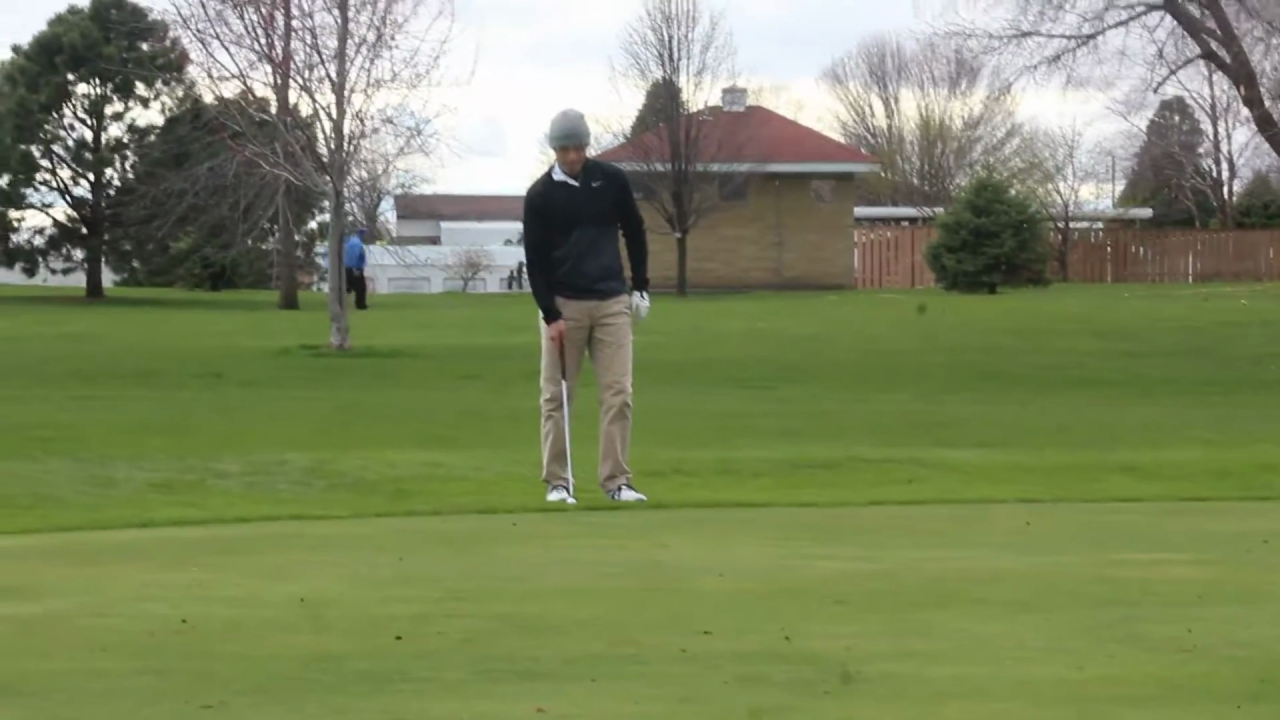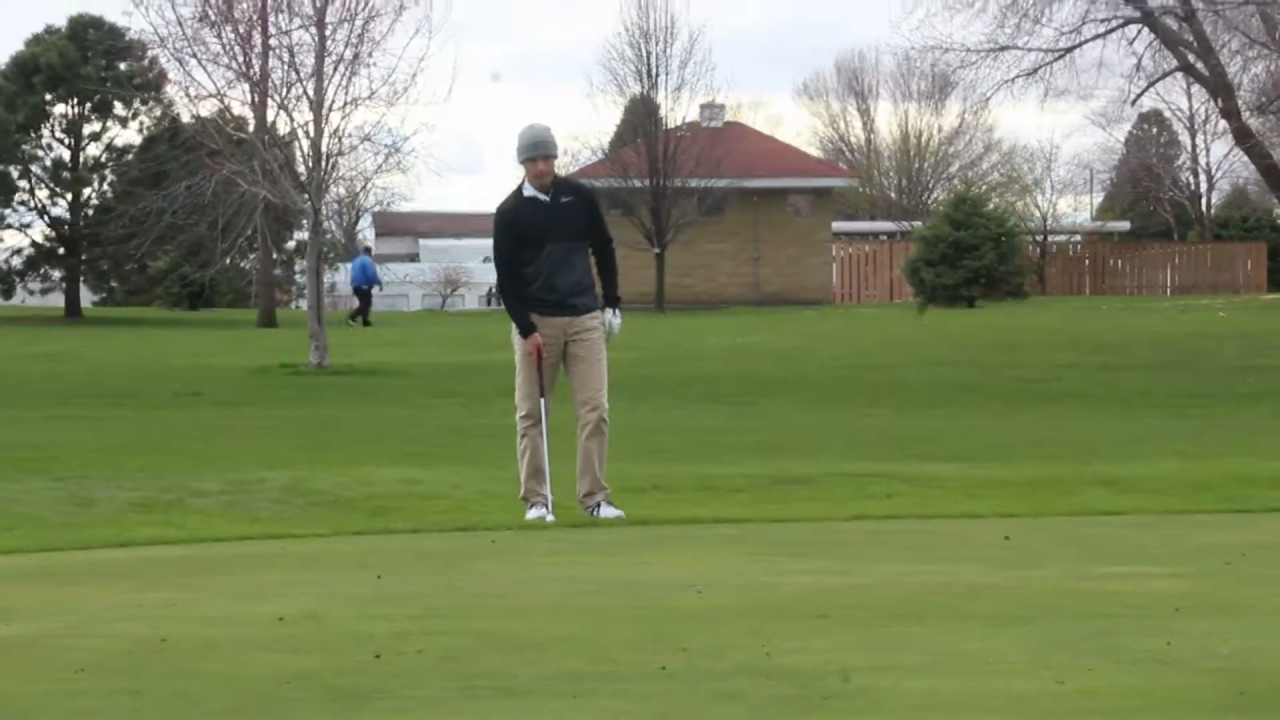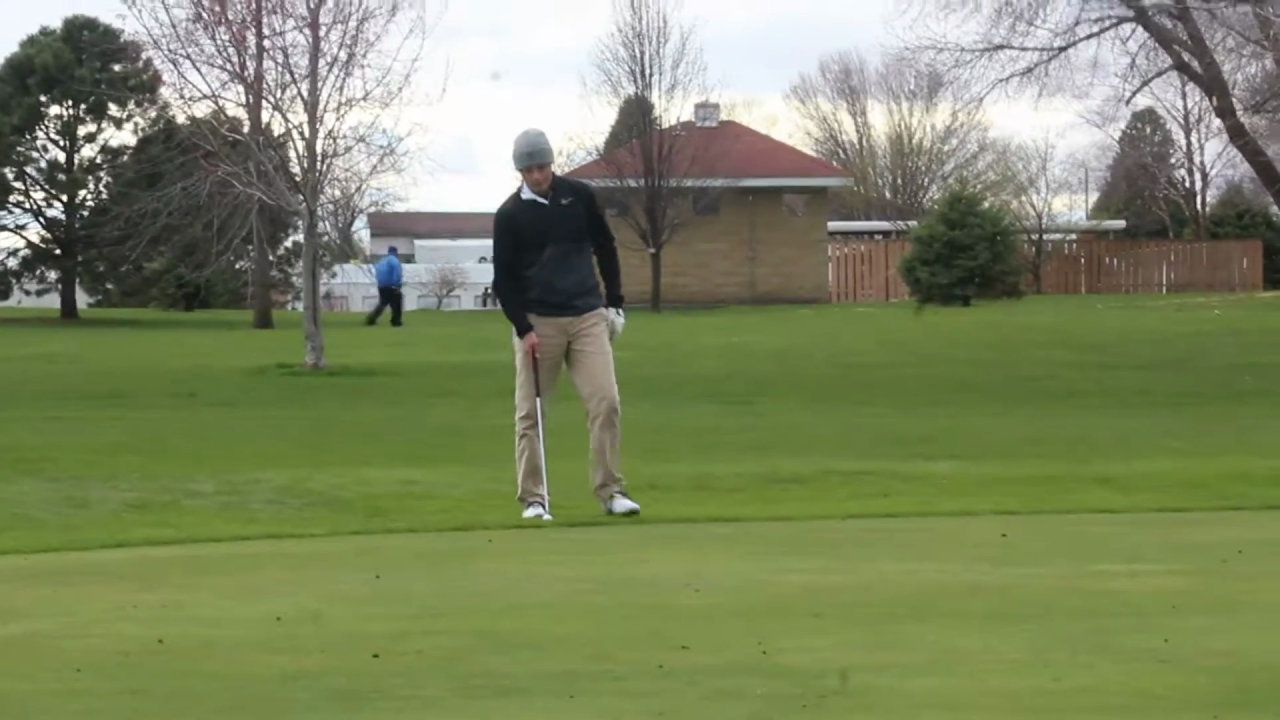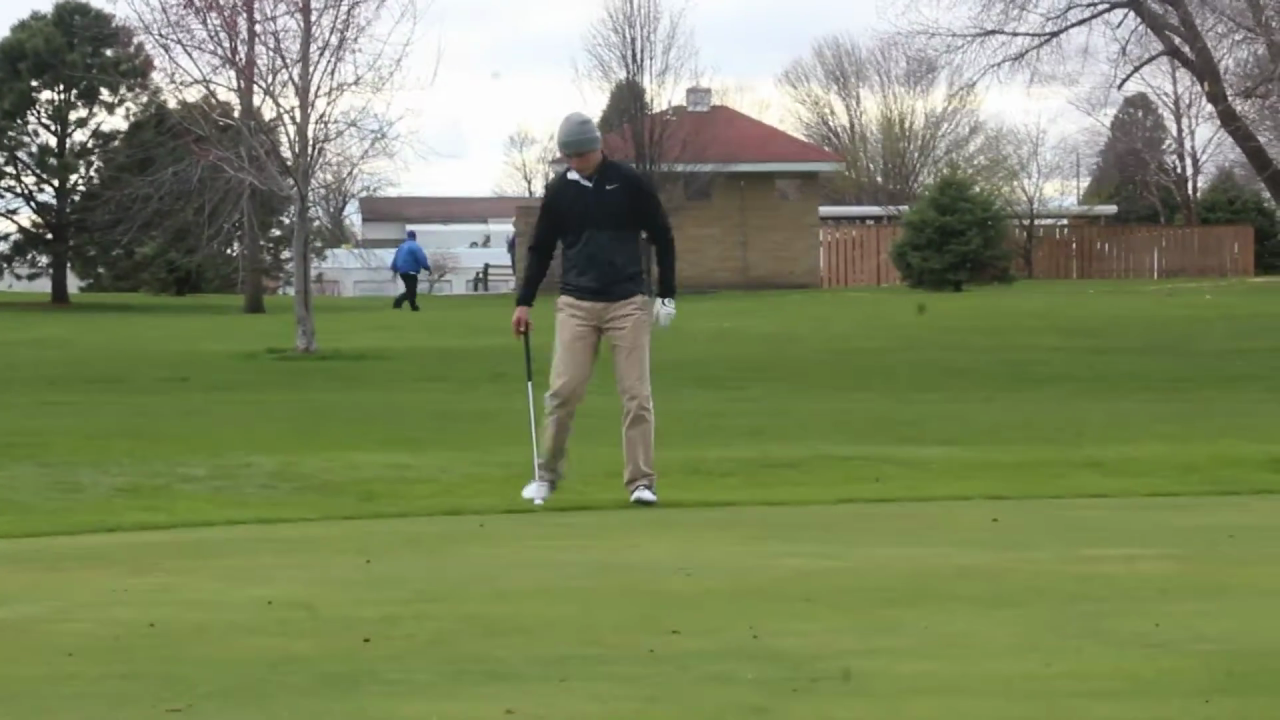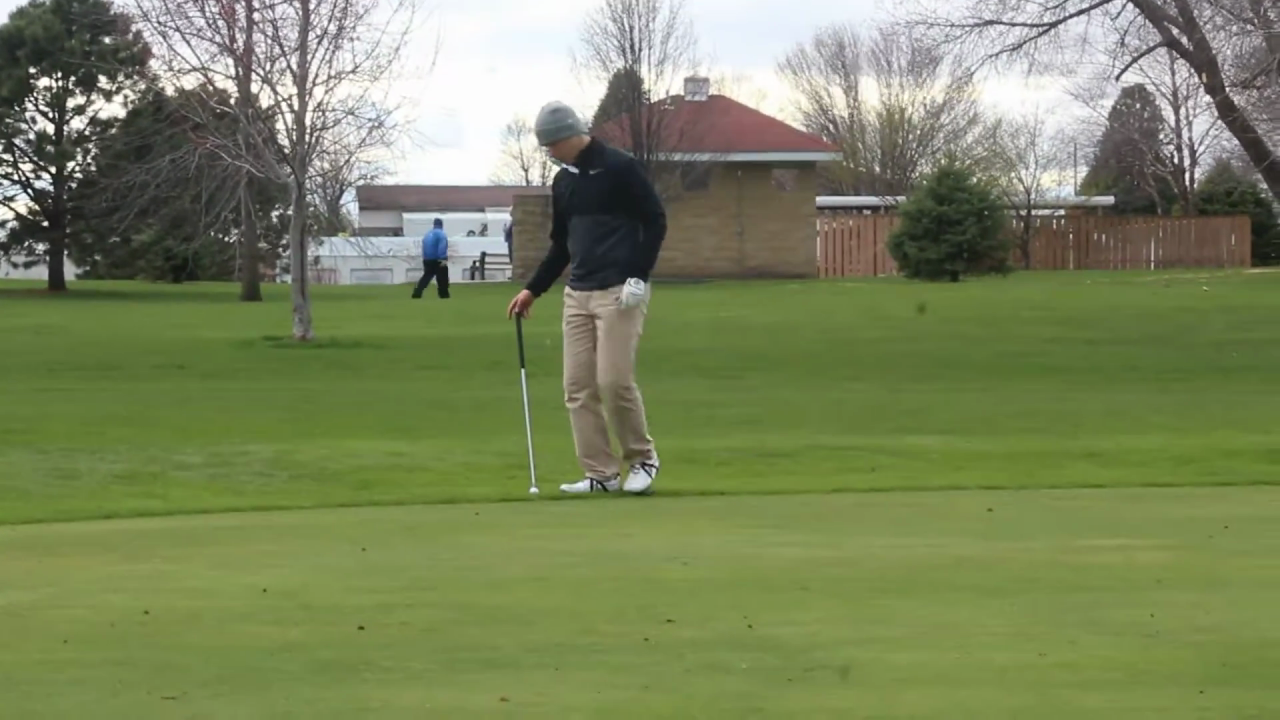
dt=0.5s
person 1, frame 1
left shoulder: (612, 179)
right shoulder: (540, 194)
left elbow: (634, 232)
right elbow: (535, 259)
left wrist: (640, 286)
right wrist: (550, 315)
left hip: (612, 301)
right hip: (563, 305)
left knee: (618, 393)
right knee: (556, 395)
left ankle: (616, 480)
right ankle: (557, 481)
person 1, frame 2
left shoulder: (581, 196)
right shoulder: (510, 212)
left elbow: (604, 249)
right elbow: (506, 277)
left wrist: (612, 303)
right wrist: (526, 328)
left hip: (585, 318)
right hip: (535, 322)
left knee: (594, 409)
right knee: (530, 413)
left ankle: (594, 497)
right ankle: (536, 498)
person 1, frame 3
left shoulder: (580, 196)
right shoulder: (510, 215)
left elbow: (606, 248)
right elbow: (504, 279)
left wrist: (615, 302)
right wrist: (523, 329)
left hip: (587, 316)
right hip: (537, 322)
left knee: (606, 401)
right knee: (530, 413)
left ankle: (610, 489)
right ankle: (533, 498)
person 1, frame 4
left shoulder: (631, 182)
right shoulder: (558, 191)
left elbow: (662, 237)
right elbow: (541, 249)
left wrist: (666, 294)
right wrist: (524, 301)
left hip: (627, 302)
right hip: (575, 303)
left knee: (635, 393)
right knee: (564, 389)
left ankle: (641, 481)
right ankle: (546, 472)
person 1, frame 5
left shoulder: (620, 166)
right shoulder: (562, 180)
left elbow: (655, 220)
left wrist: (638, 276)
right wrist: (533, 289)
left hip: (619, 291)
right hip: (578, 293)
left knee: (613, 379)
right knee: (578, 386)
left ankle: (642, 457)
right ankle: (601, 473)
